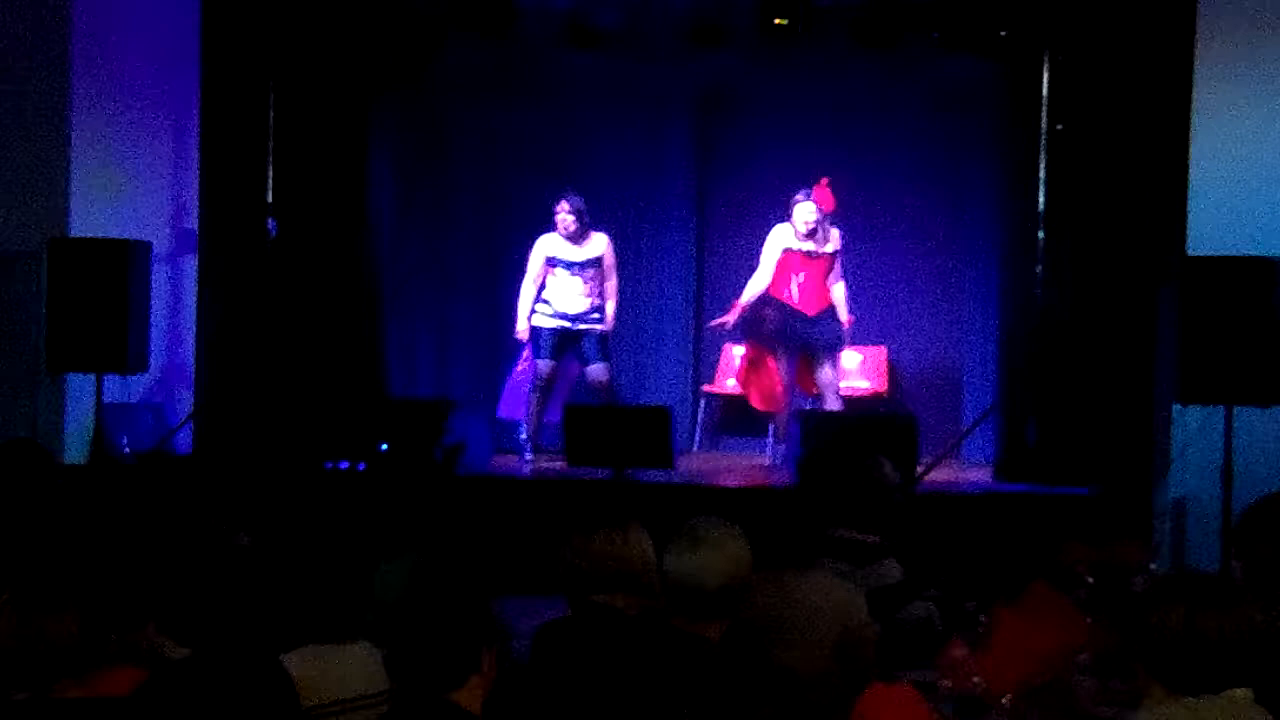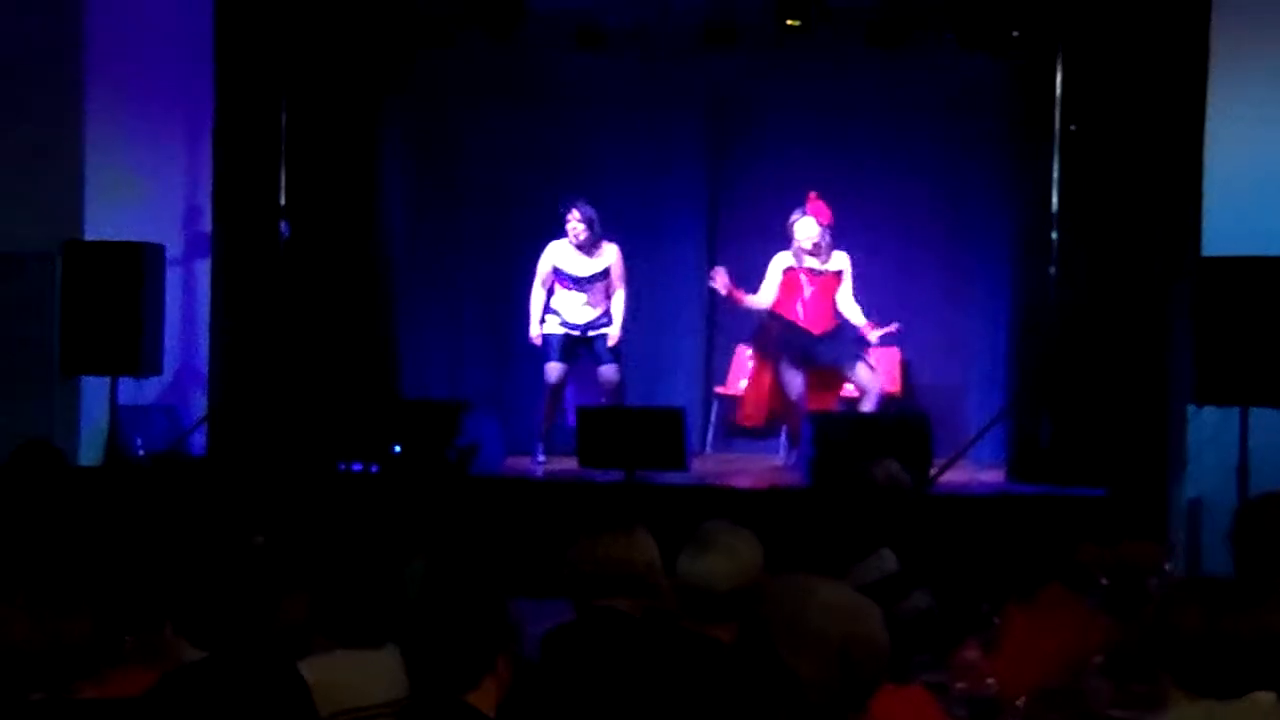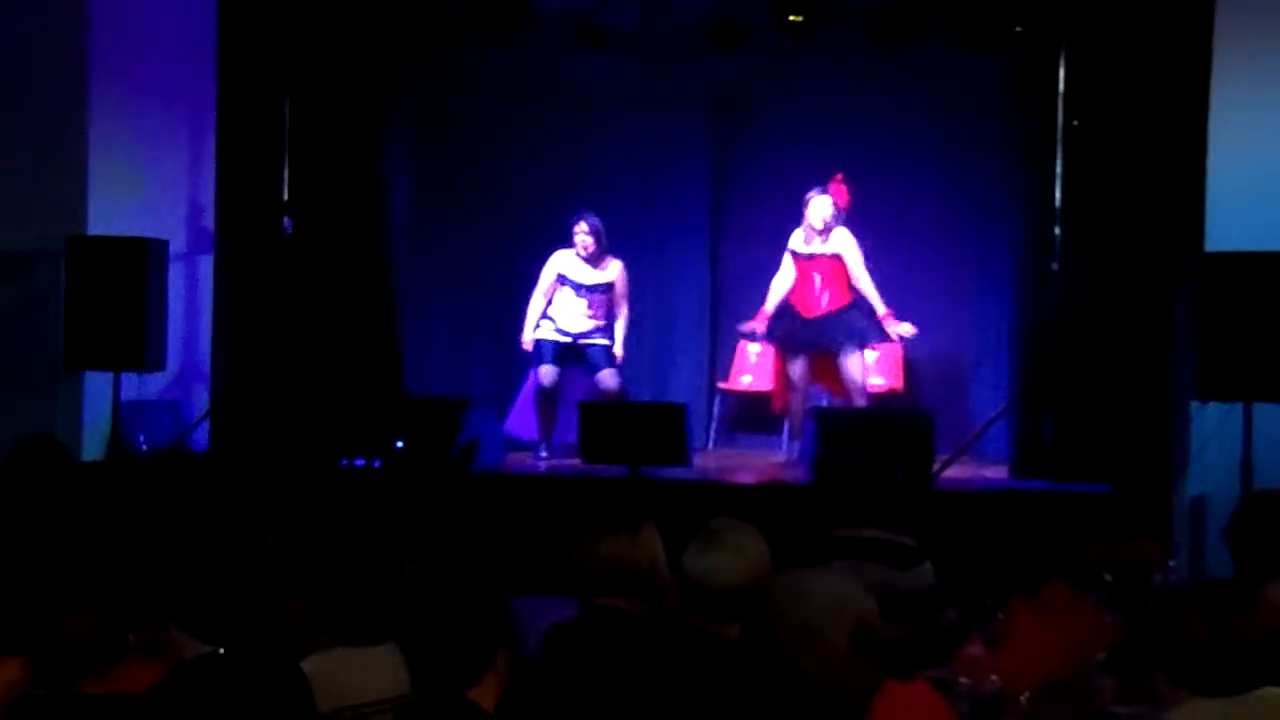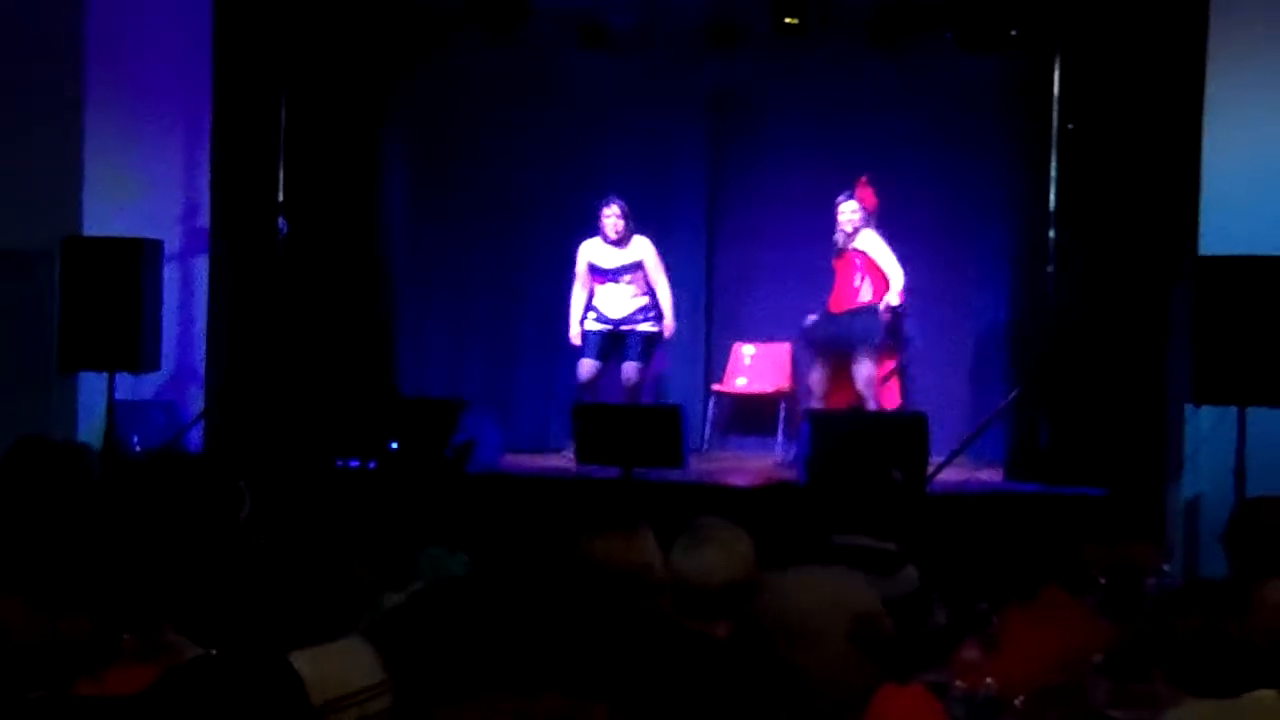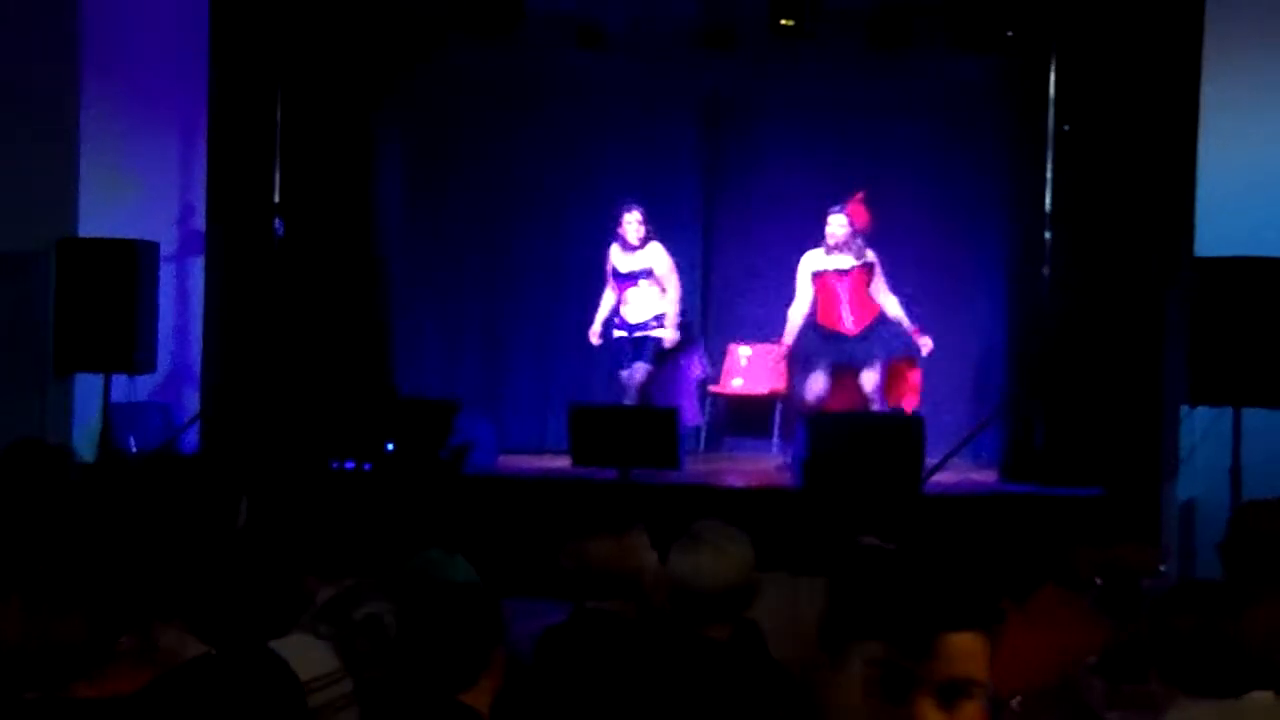
dt=0.7s
person 1, frame 1
left shoulder: (832, 237)
right shoulder: (780, 234)
left elbow: (835, 282)
right elbow: (762, 277)
left wrist: (844, 320)
right wrist: (737, 310)
left hip: (820, 320)
right hip: (783, 318)
left knee: (829, 387)
right knee: (785, 385)
person 1, frame 2
left shoulder: (840, 260)
right shoulder: (783, 260)
left elbow: (845, 303)
right elbow: (764, 300)
left wrist: (868, 329)
right wrist: (732, 293)
left hip: (828, 338)
right hip: (788, 337)
left knee: (873, 386)
right knee: (796, 398)
person 1, frame 3
left shoulder: (841, 237)
right shoulder: (797, 238)
left elbow: (861, 279)
right elbow: (784, 277)
left wrist: (885, 317)
right wrist: (764, 314)
left hip: (838, 319)
right hip: (800, 320)
left knee: (854, 383)
right knee: (796, 384)
right ankle: (799, 443)
person 1, frame 4
left shoulder: (868, 236)
right shoulder: (844, 246)
left elbow: (895, 271)
left wrist: (895, 292)
right wrist: (822, 316)
left hip: (865, 319)
right hip: (838, 321)
left knee: (864, 387)
right knee: (816, 386)
person 1, frame 5
left shoulder: (867, 257)
right shoulder: (811, 259)
left elbow: (884, 297)
right elbow: (801, 304)
left wrist: (912, 331)
right wrist: (786, 342)
left hip: (870, 334)
right hip: (828, 338)
left knee: (871, 390)
right knee: (813, 397)
person 2, frame 1
left shoulder: (601, 242)
right shoulder: (546, 242)
left elbow: (610, 281)
right elbow: (530, 282)
left wrist: (610, 314)
right wrist: (521, 318)
left hip: (590, 323)
right hip: (549, 320)
left knee: (601, 381)
right knee: (542, 378)
right ankle: (528, 441)
person 2, frame 2
left shoulder: (610, 251)
right shoulder: (555, 249)
left elbow: (618, 291)
right elbow: (540, 288)
left wrist: (617, 325)
right wrist: (534, 323)
left hip: (600, 328)
right hip: (560, 326)
left knee: (611, 382)
right knee: (553, 382)
right ankle: (541, 444)
person 2, frame 3
left shoulder: (614, 267)
right shoulder: (560, 259)
left elbow: (620, 308)
right elbow: (540, 296)
left wrist: (618, 343)
right wrist: (528, 329)
left hip: (594, 337)
right hip: (553, 332)
left knee: (613, 386)
right knee: (546, 382)
right ankle: (544, 441)
person 2, frame 4
left shoulder: (641, 244)
right shoulder: (588, 248)
left elbow: (660, 282)
right elbow: (580, 288)
left wrist: (668, 316)
right wrist: (574, 324)
left hip: (638, 321)
right hip: (600, 321)
left knee: (630, 379)
right knee: (585, 375)
person 2, frame 5
left shoulder: (654, 251)
right shoulder: (614, 251)
left elbow: (673, 288)
left wrist: (671, 327)
right wrist: (597, 322)
left hip: (655, 325)
right hip: (625, 327)
left knee: (635, 381)
right knee: (627, 383)
